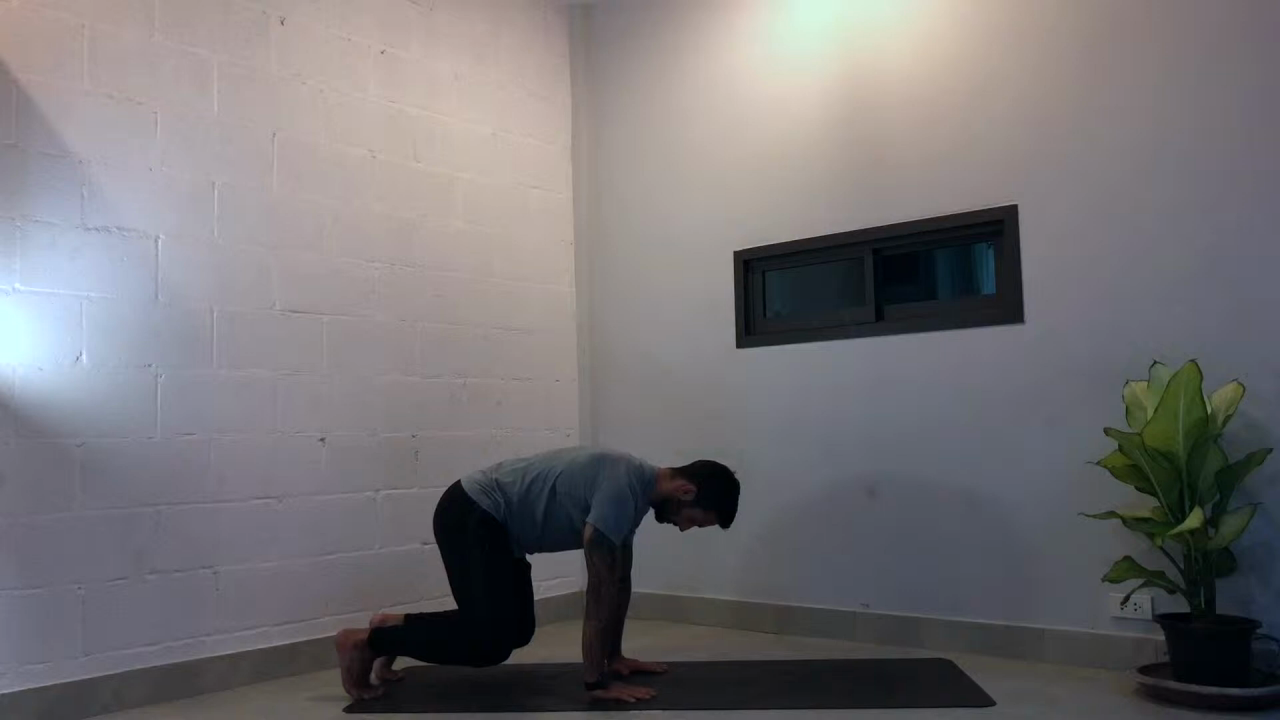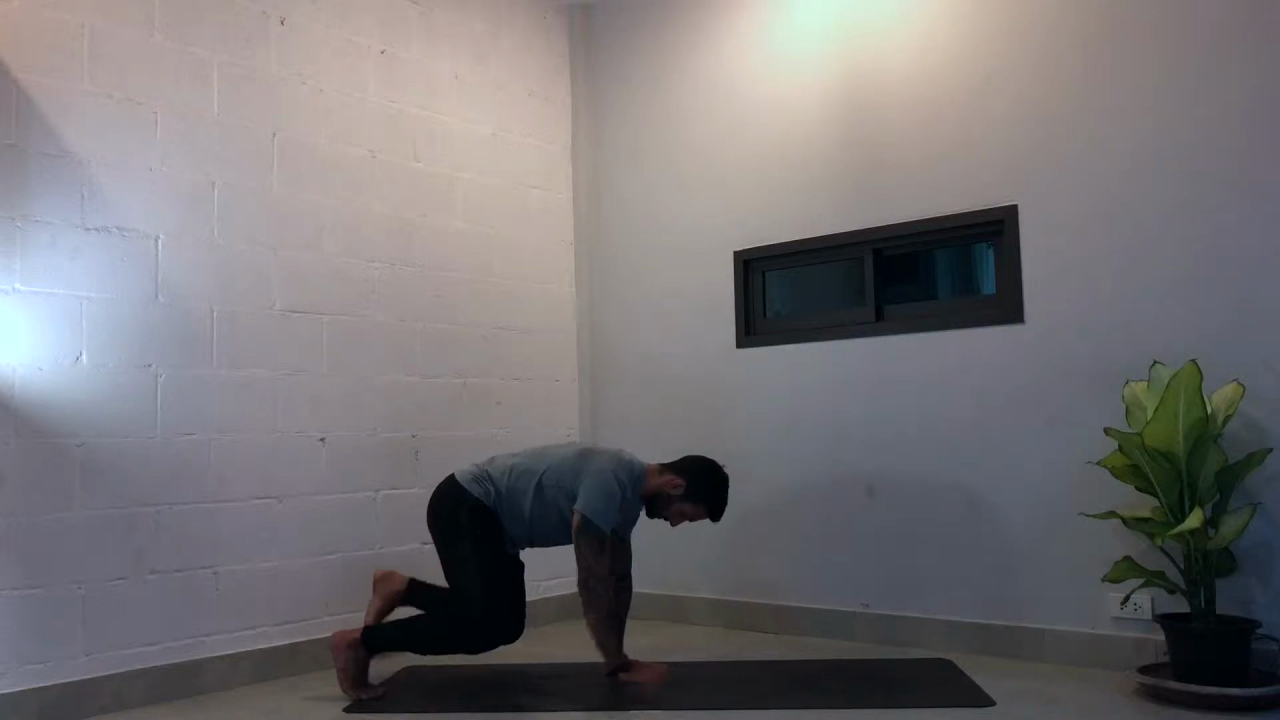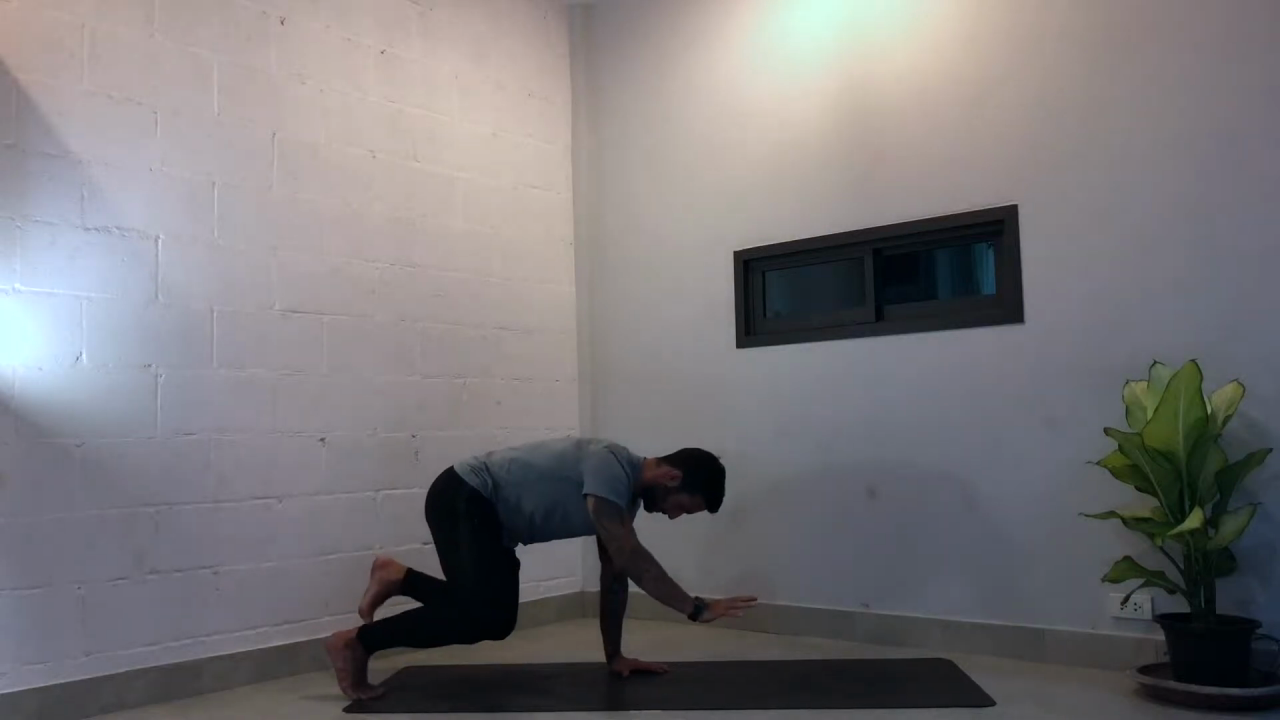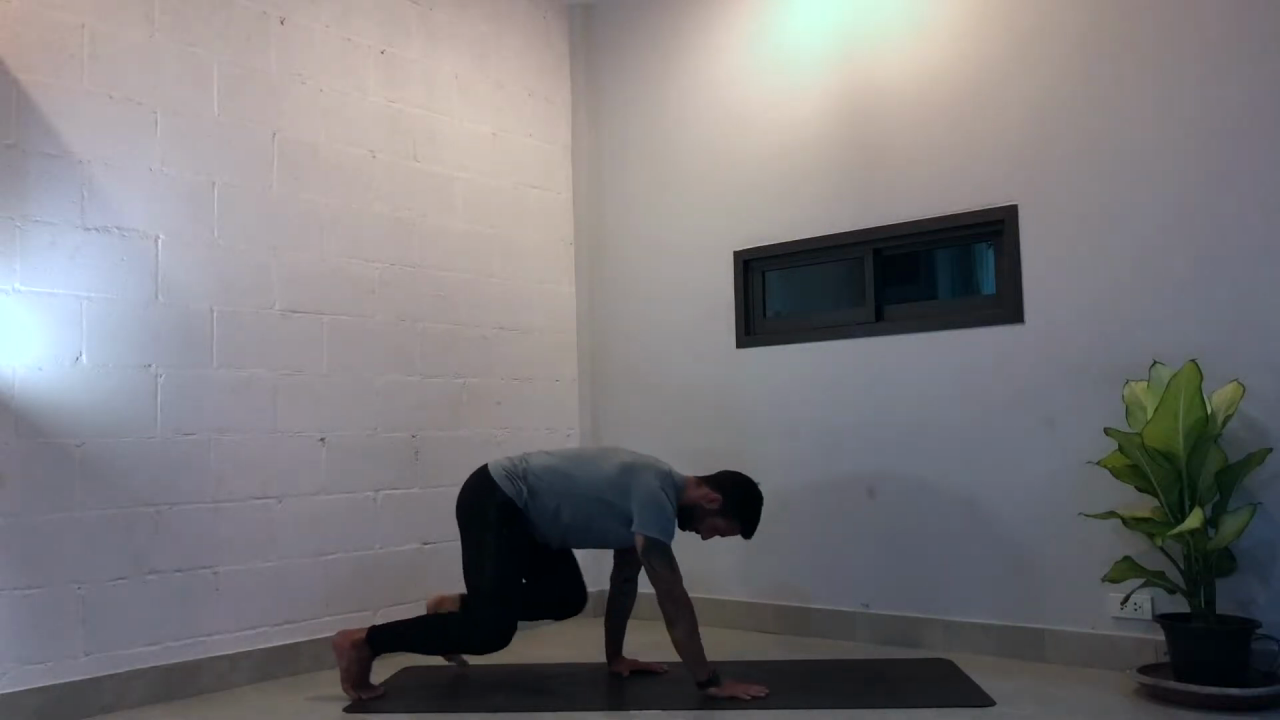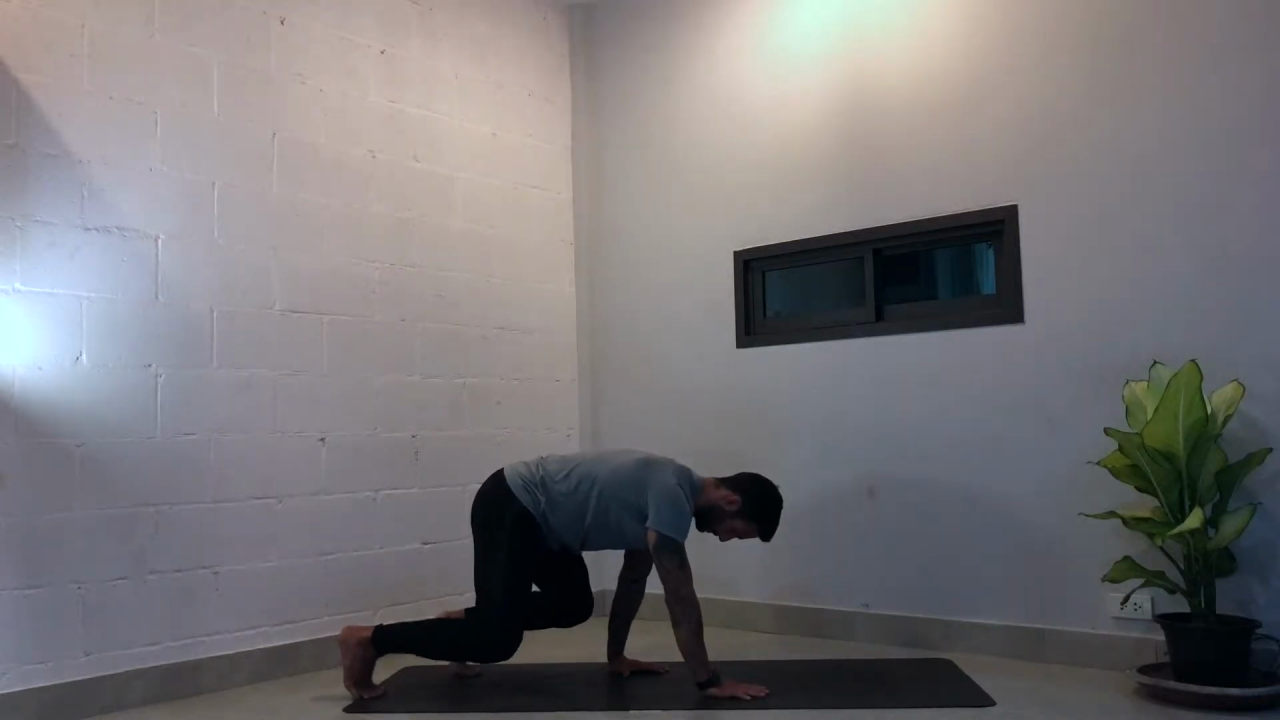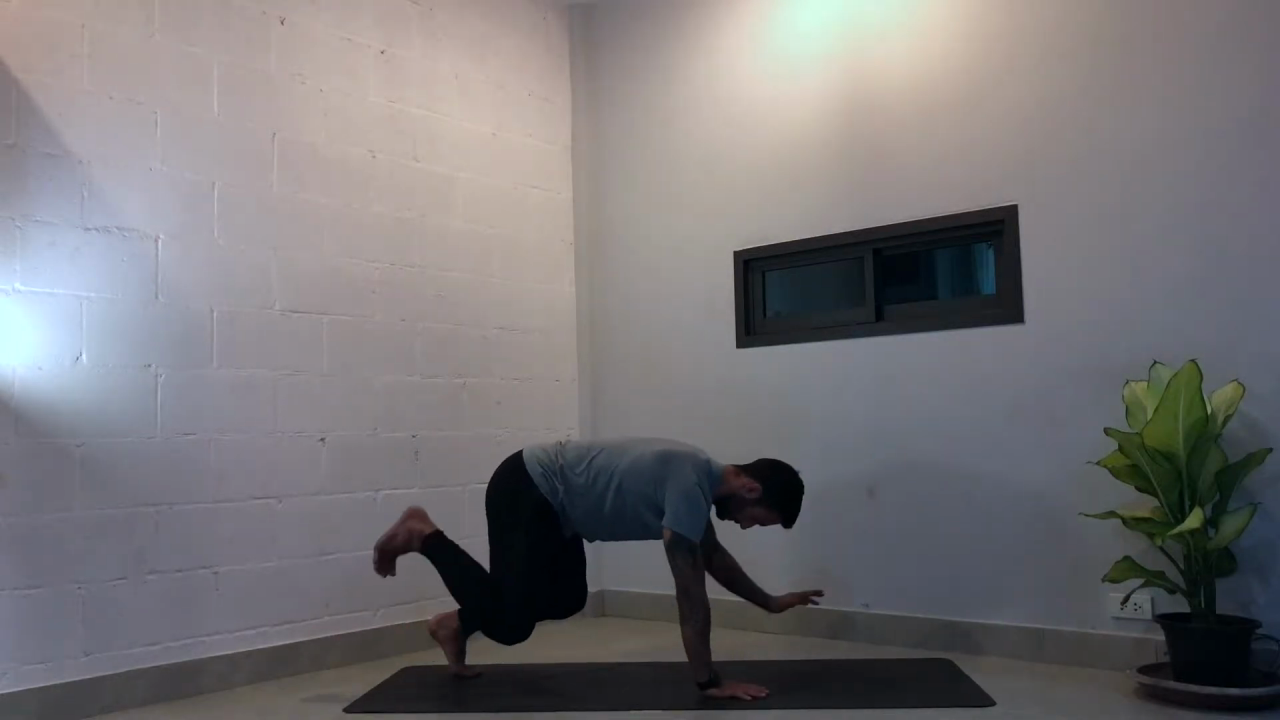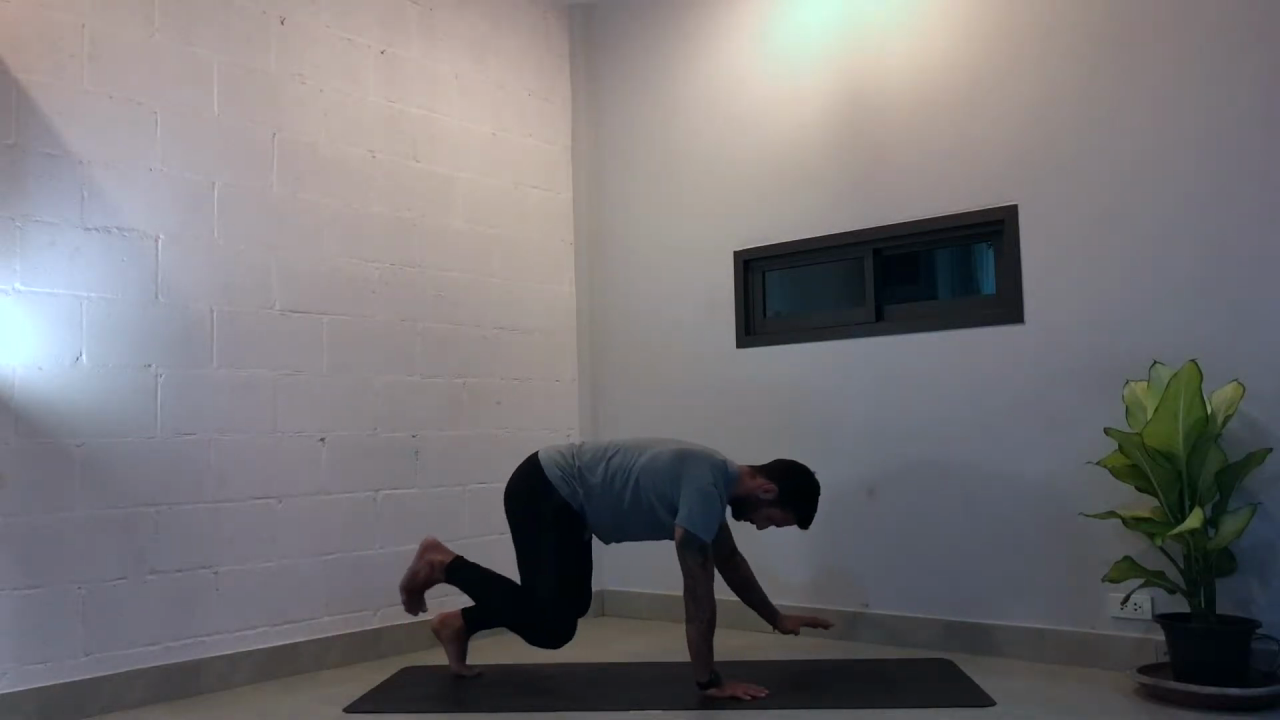
dt=0.7s
person 1, frame 1
left shoulder: (635, 488)
right shoulder: (623, 487)
left elbow: (620, 580)
right elbow: (600, 589)
left wrist: (615, 656)
right wrist: (596, 680)
left hip: (495, 523)
right hip: (471, 515)
left knee: (515, 631)
right knee: (490, 642)
left ankle: (397, 626)
right ankle: (366, 642)
person 1, frame 2
left shoulder: (628, 494)
right shoulder: (610, 480)
left elbow: (617, 578)
right elbow: (593, 581)
left wrist: (618, 656)
right wrist: (618, 664)
left hip: (490, 517)
right hip: (464, 505)
left knee: (506, 626)
right knee: (485, 627)
left ankle: (400, 589)
right ankle: (358, 643)
person 1, frame 3
left shoulder: (624, 489)
right shoulder: (610, 466)
left elbow: (614, 575)
right elbow: (630, 558)
left wrist: (614, 656)
right wrist: (696, 608)
left hip: (490, 515)
right hip: (463, 498)
left knee: (496, 621)
right knee: (483, 616)
left ankle: (397, 577)
right ankle: (355, 643)
person 1, frame 4
left shoulder: (653, 493)
right shoulder: (655, 496)
left elbow: (625, 578)
right elbow: (673, 599)
left wrist: (615, 656)
right wrist: (709, 680)
left hip: (520, 510)
right hip: (493, 501)
left knee: (568, 597)
right knee: (491, 630)
left ankle: (458, 608)
right ankle: (362, 643)
person 1, frame 5
left shoulder: (669, 493)
right shoulder: (672, 495)
left elbow: (634, 577)
right elbow: (681, 597)
left wrist: (615, 654)
right wrist: (709, 680)
left hip: (535, 515)
right hip: (510, 508)
left knee: (574, 605)
right knee: (496, 641)
left ankle: (462, 621)
right ankle: (369, 640)
person 1, frame 6
left shoulder: (698, 476)
right shoulder: (690, 486)
left elbow: (712, 555)
right elbow: (691, 592)
left wrist: (770, 602)
right wrist: (708, 681)
left hip: (548, 496)
right hip: (526, 490)
left knee: (567, 599)
right knee: (510, 623)
left ankle: (455, 624)
right ankle: (423, 534)
person 1, frame 7
left shoulder: (714, 477)
right shoulder: (705, 487)
left elbow: (730, 562)
right elbow: (698, 592)
left wrist: (777, 620)
right wrist: (708, 681)
left hip: (559, 492)
right hip: (543, 491)
left knee: (571, 603)
right knee: (550, 626)
left ankle: (458, 623)
right ankle: (443, 564)
